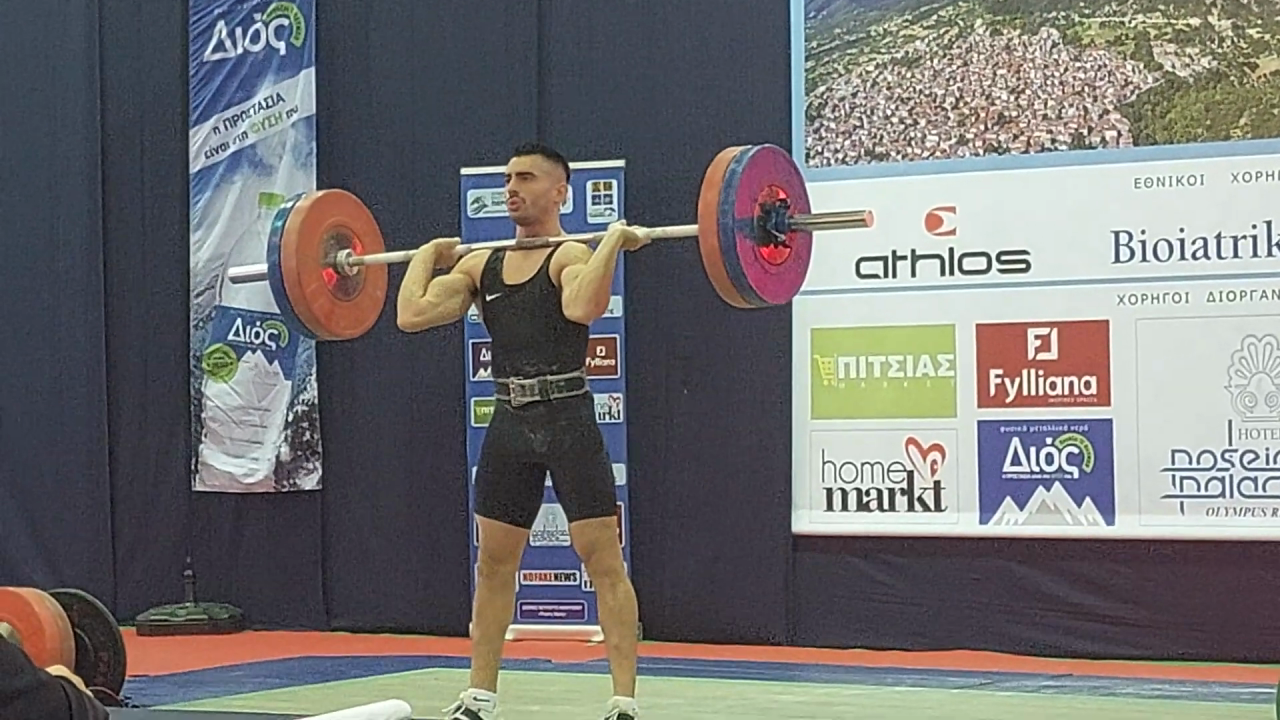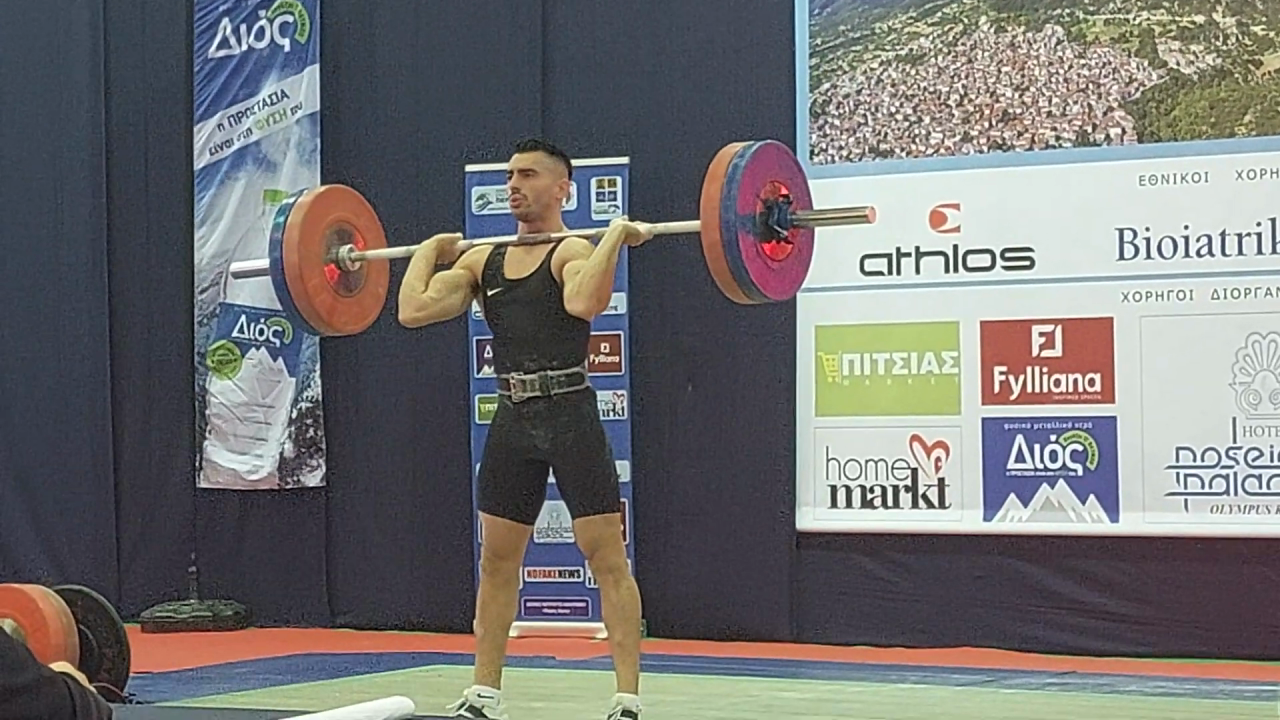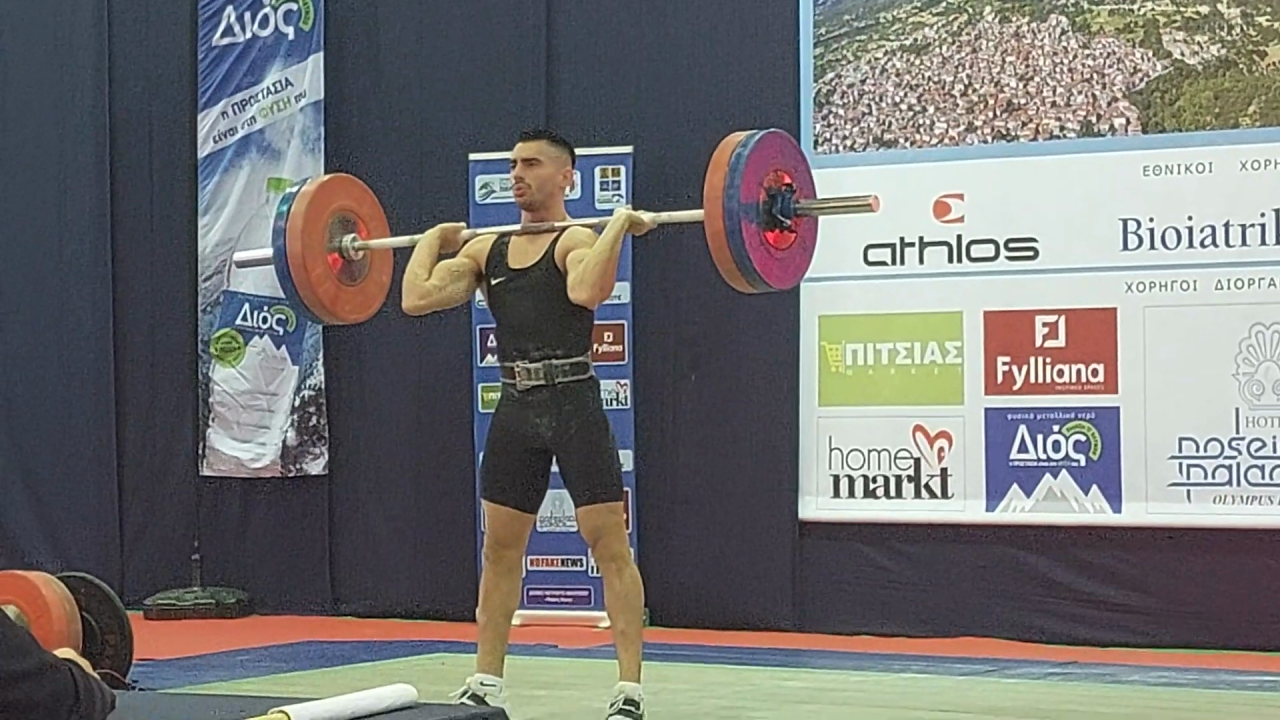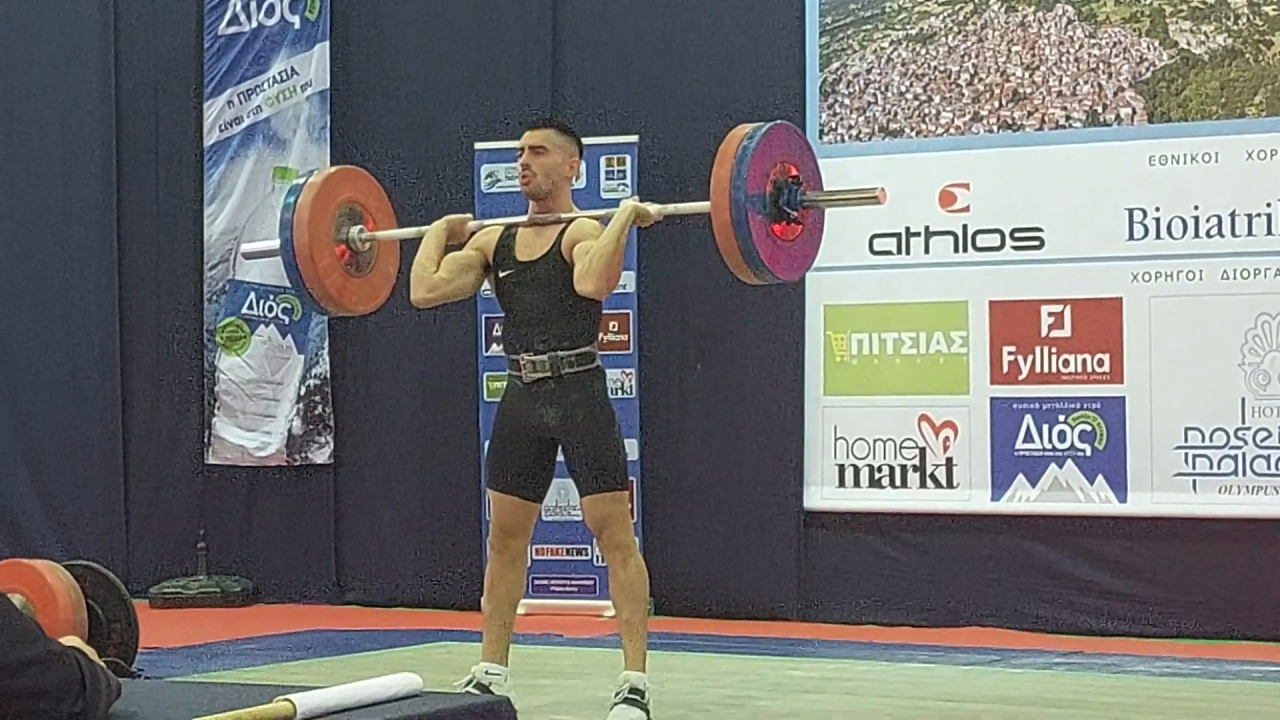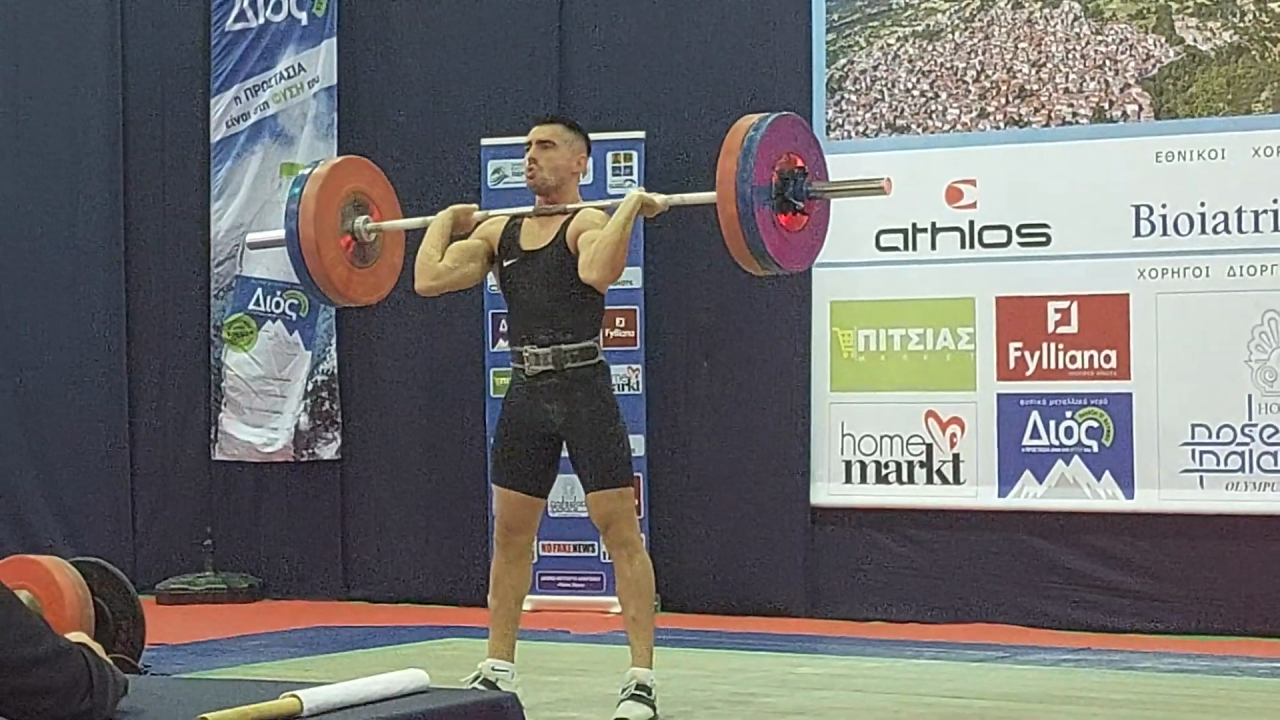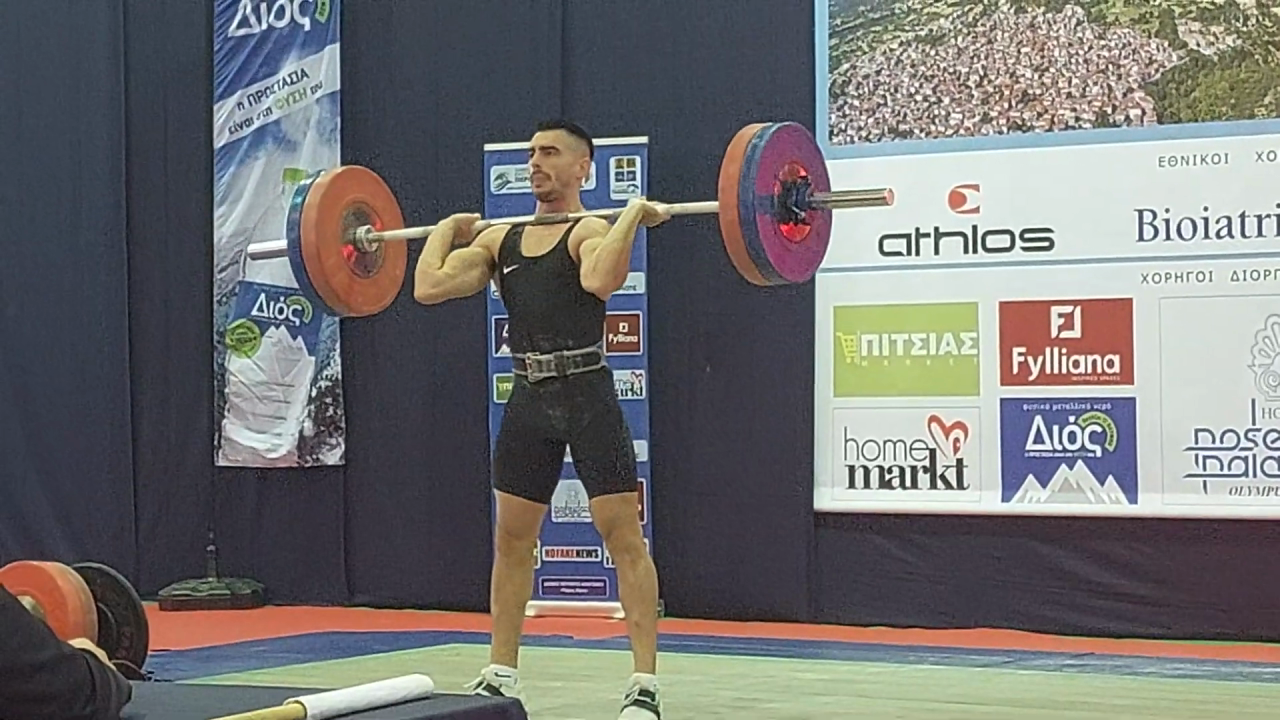
dt=0.4s
person 1, frame 1
left shoulder: (573, 256)
right shoulder: (480, 265)
left elbow: (580, 308)
right elbow: (411, 315)
left wrist: (614, 239)
right wrist: (426, 255)
left hip: (566, 418)
right hip: (508, 423)
left knee: (603, 562)
right knee: (493, 564)
person 1, frame 2
left shoulder: (575, 252)
right shoulder: (482, 260)
left elbow: (582, 303)
right elbow: (413, 311)
left wrist: (616, 235)
right wrist: (428, 251)
left hip: (569, 413)
right hip: (511, 419)
left knee: (607, 559)
right knee: (497, 561)
person 1, frame 3
left shoulder: (580, 240)
right shoulder: (485, 249)
left elbow: (586, 291)
right elbow: (416, 299)
left wrist: (620, 223)
right wrist: (432, 240)
left hip: (572, 402)
right hip: (515, 408)
left knee: (610, 547)
right knee: (499, 549)
person 1, frame 4
left shoulder: (586, 231)
right shoulder: (493, 240)
left elbow: (592, 284)
right elbow: (425, 291)
left wrist: (626, 216)
right wrist: (439, 231)
left hip: (578, 393)
right hip: (521, 398)
left knee: (614, 536)
right knee: (504, 539)
right ankle: (491, 671)
person 1, frame 5
left shoulder: (591, 222)
right shoulder: (496, 231)
left elbow: (595, 271)
right elbow: (429, 280)
left wrist: (631, 206)
right wrist: (443, 222)
left hip: (582, 388)
right hip: (525, 393)
left knee: (620, 533)
right knee: (509, 534)
right ankle: (498, 667)
person 1, frame 6
left shoulder: (593, 229)
right shoulder: (498, 238)
left elbow: (598, 282)
right elbow: (429, 288)
left wrist: (634, 214)
right wrist: (446, 232)
left hip: (586, 393)
right hip: (528, 399)
left knee: (623, 537)
right knee: (511, 539)
